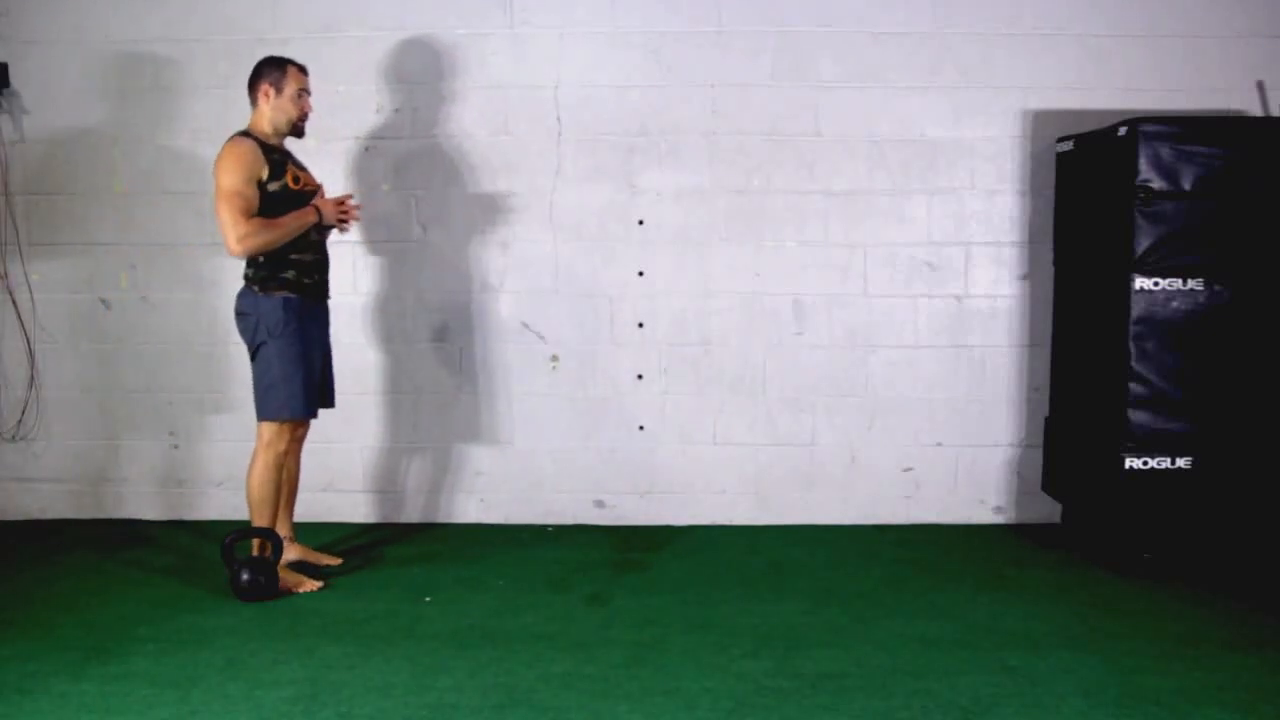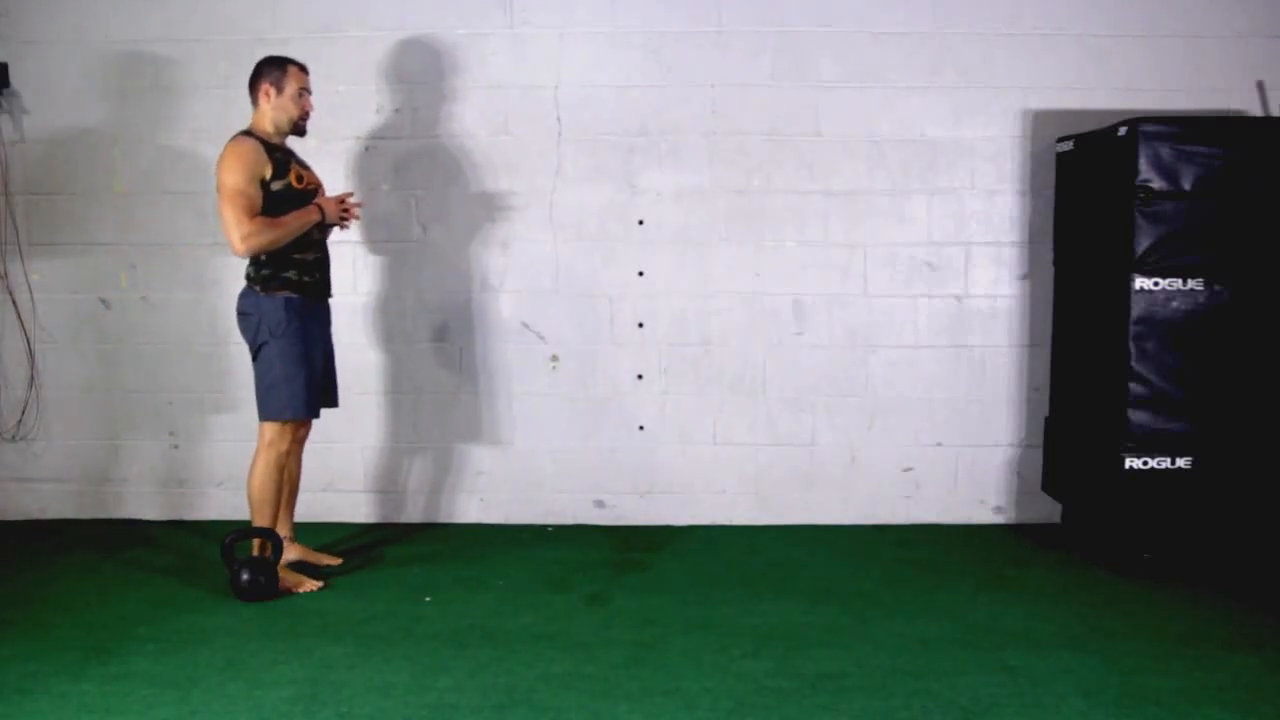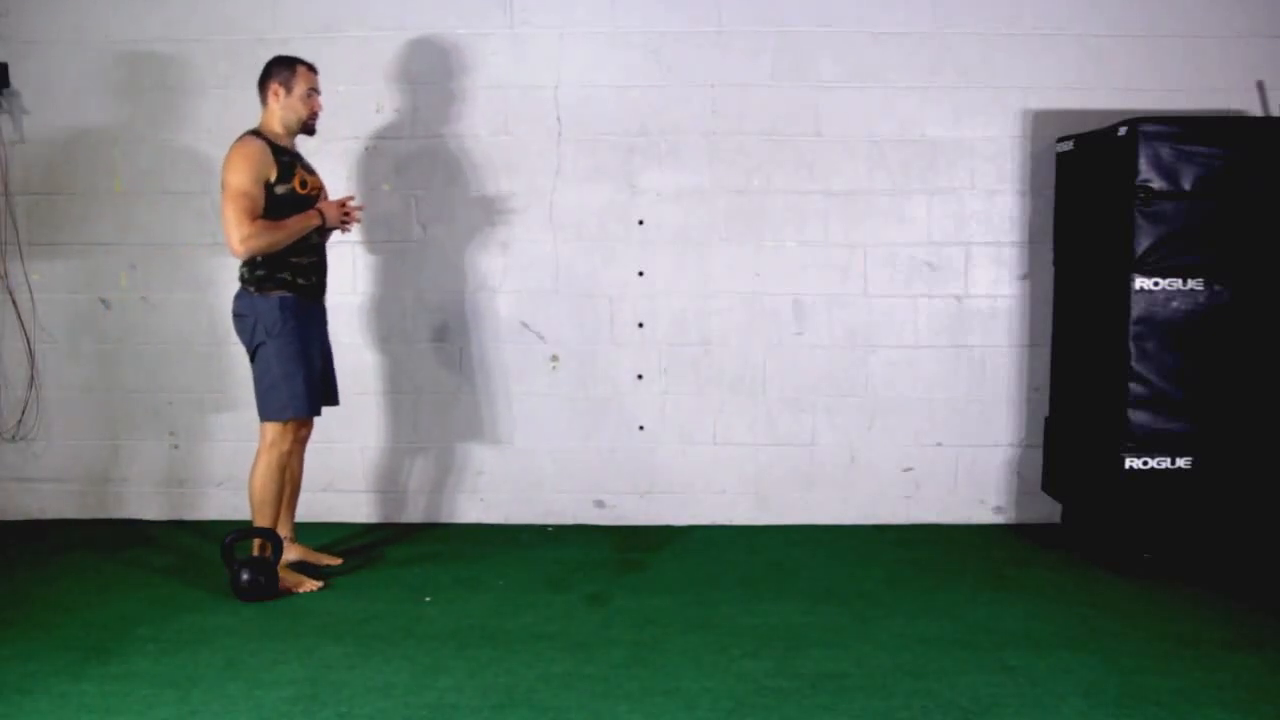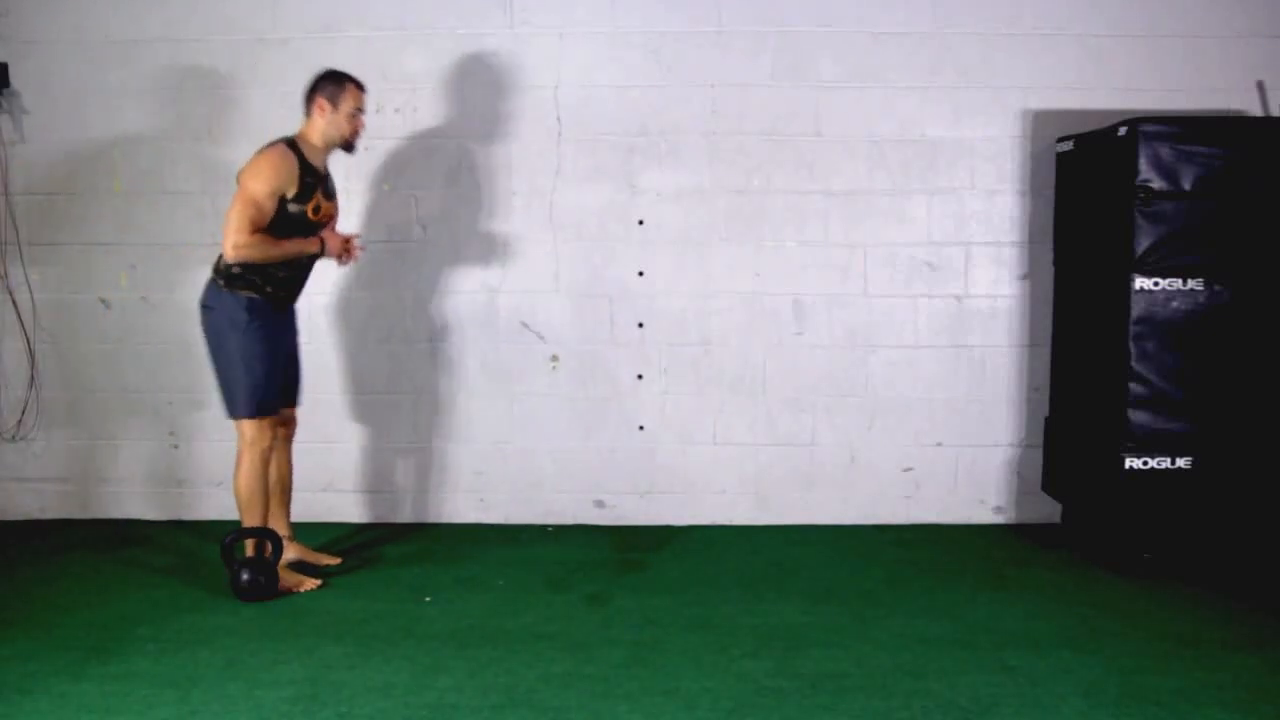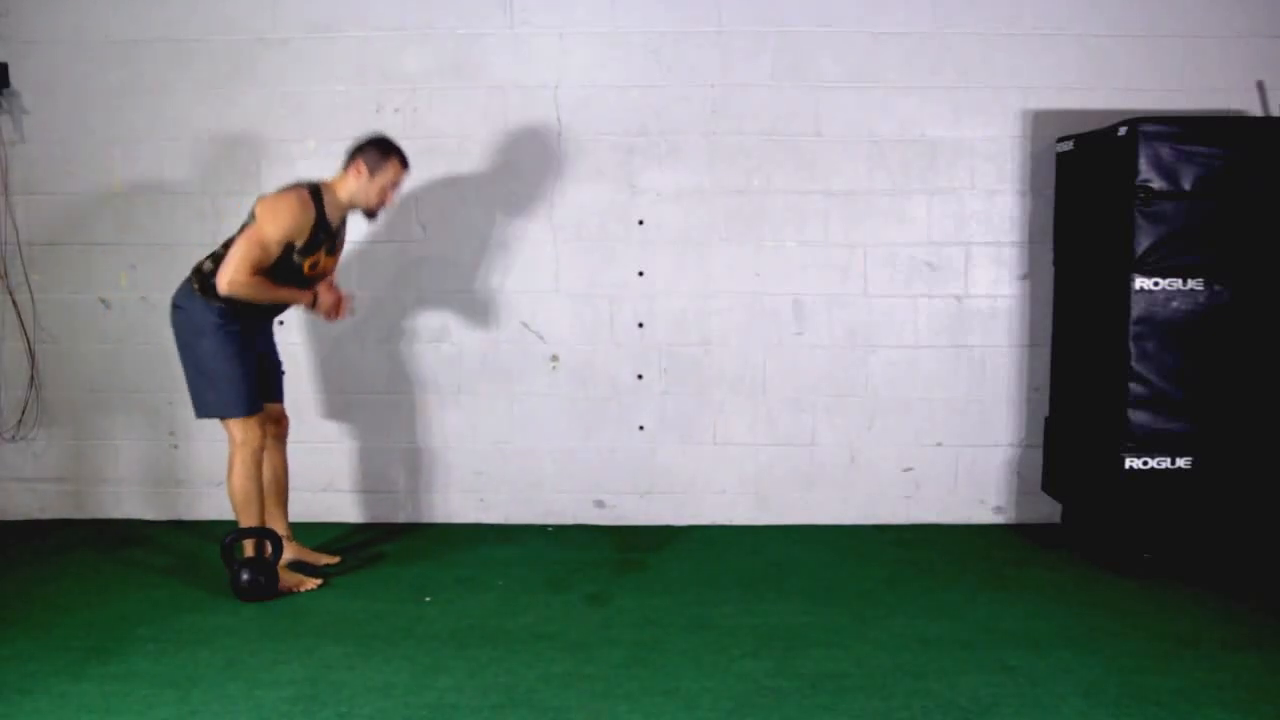
dt=0.2s
person 1, frame 1
left shoulder: (284, 157)
right shoulder: (241, 153)
right elbow: (240, 239)
left wrist: (329, 216)
right wrist: (315, 213)
left hip: (307, 305)
right hip: (275, 307)
left knee: (295, 432)
right knee: (275, 436)
left ankle: (285, 542)
right ankle: (260, 561)
person 1, frame 2
left shoulder: (286, 156)
right shoulder: (244, 153)
right elbow: (244, 238)
left wrist: (330, 215)
right wrist: (317, 212)
left hip: (309, 304)
right hip: (277, 307)
left knee: (297, 431)
right knee: (278, 436)
left ankle: (285, 543)
right ankle: (261, 562)
person 1, frame 3
left shoulder: (291, 156)
right shoulder: (250, 153)
right elbow: (243, 238)
left wrist: (332, 219)
right wrist: (319, 216)
left hip: (305, 306)
right hip: (272, 308)
left knee: (299, 430)
right knee: (279, 437)
left ankle: (286, 544)
right ankle: (261, 561)
person 1, frame 4
left shoulder: (322, 171)
right shoulder: (278, 163)
right elbow: (237, 244)
left wrist: (332, 247)
right wrist: (318, 245)
left hip: (275, 308)
right hip: (237, 307)
left knee: (282, 426)
right knee: (258, 434)
left ankle: (283, 543)
person 1, frame 5
left shoulder: (337, 218)
right shoulder: (295, 208)
left elbow: (307, 279)
right elbow: (231, 280)
left wrist: (325, 298)
right wrist: (309, 299)
left hip: (245, 316)
right hip: (207, 311)
left knee: (274, 425)
right knee: (249, 435)
left ankle: (282, 544)
